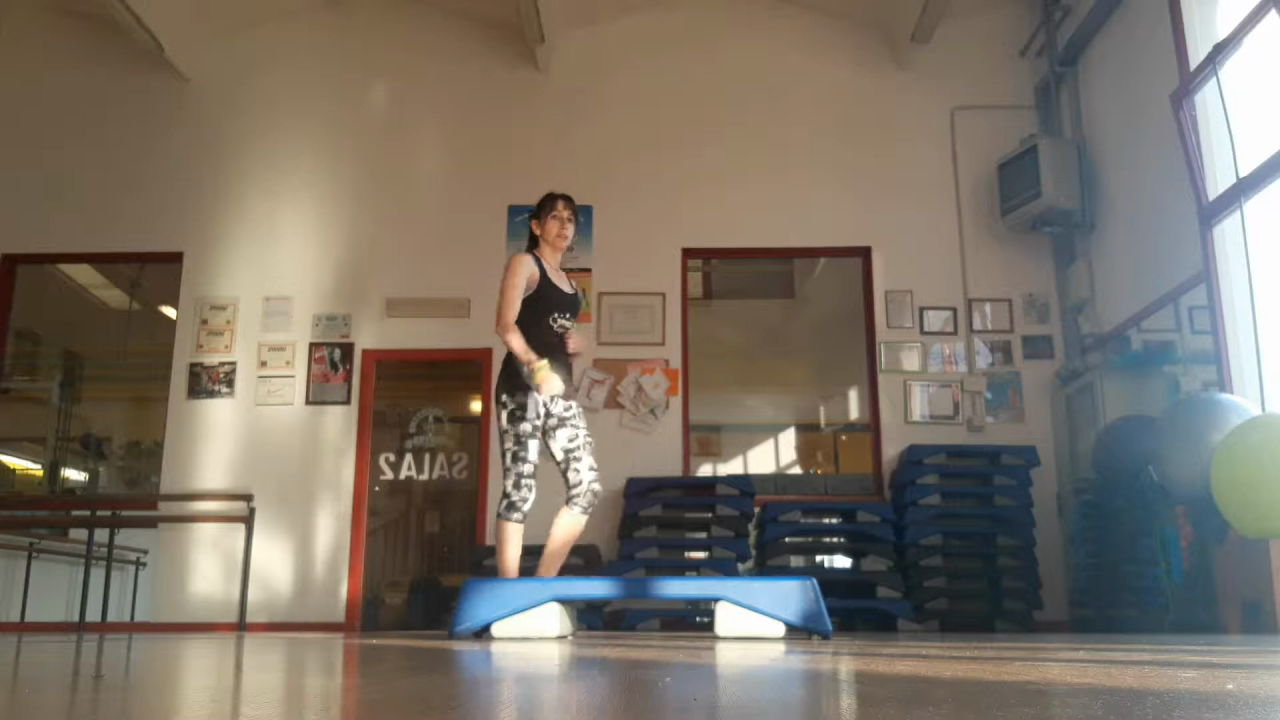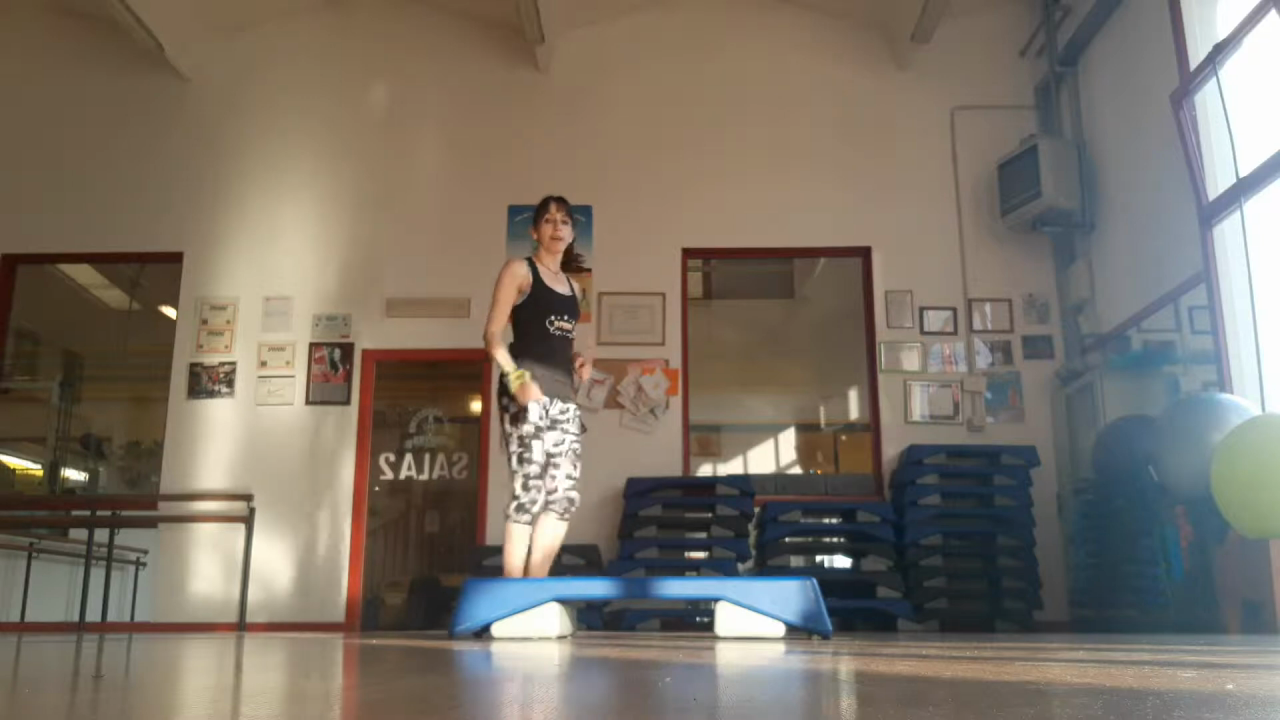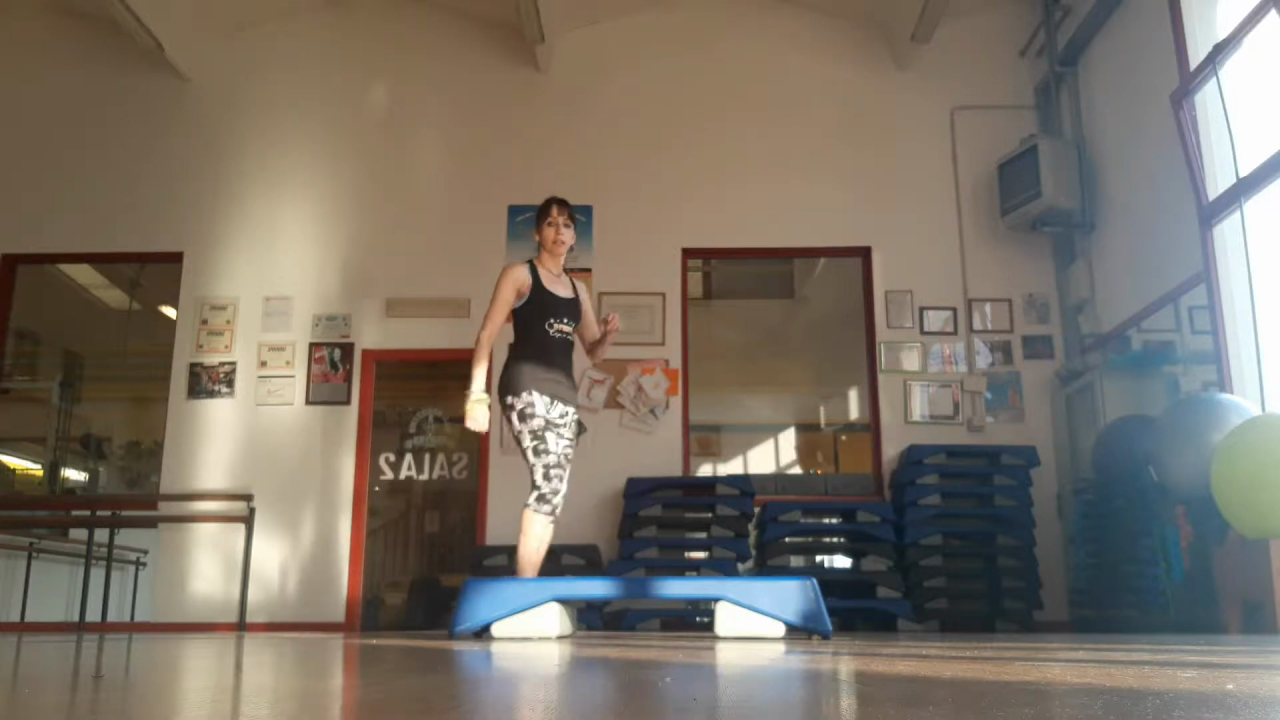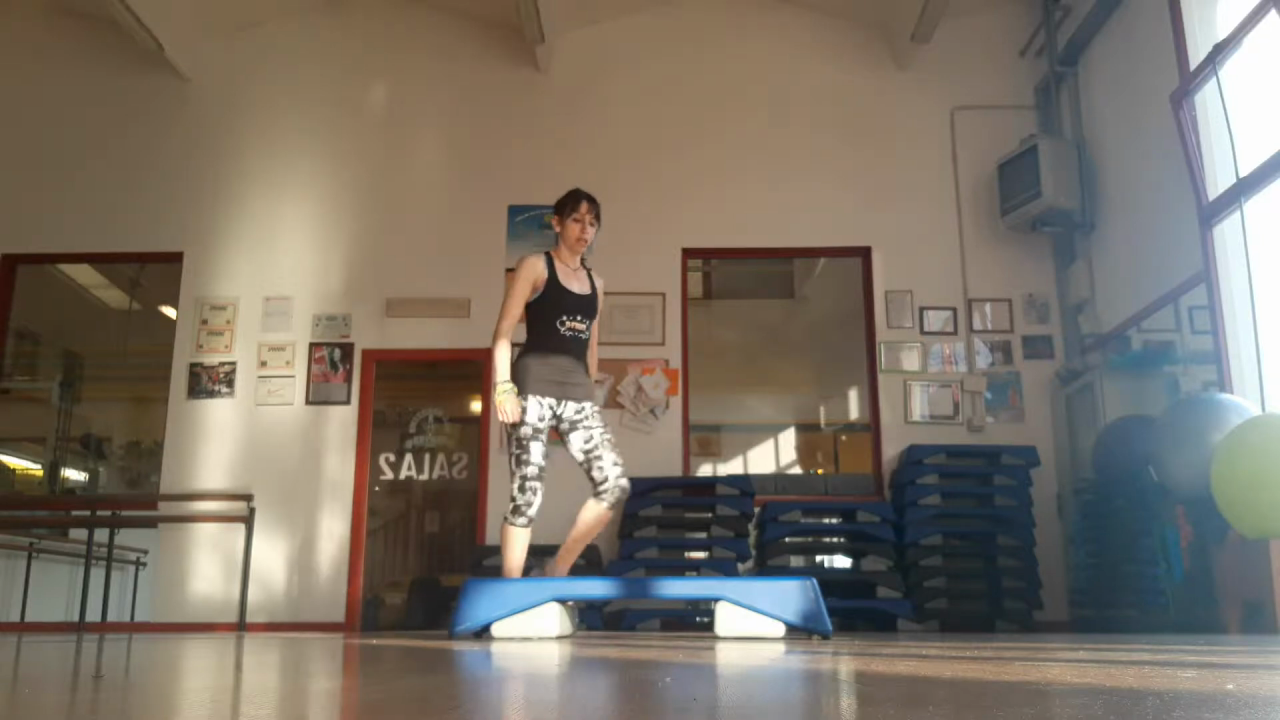
dt=0.5s
person 1, frame 1
left shoulder: (569, 283)
right shoulder: (524, 264)
right elbow: (505, 323)
left wrist: (577, 343)
right wrist: (537, 366)
left hip: (559, 390)
right hip: (524, 385)
left knee: (586, 486)
right knee: (520, 488)
left ankle: (543, 583)
person 1, frame 2
left shoulder: (571, 286)
right shoulder: (519, 270)
right elbow: (493, 332)
left wrist: (583, 361)
right wrist: (517, 377)
left hip: (562, 393)
right hip: (523, 390)
left knee: (563, 494)
right knee: (528, 492)
person 1, frame 3
left shoulder: (578, 289)
right shoulder: (519, 275)
left elbow: (595, 350)
right elbow: (486, 335)
left wrist: (608, 331)
right wrist: (477, 393)
left hip: (564, 394)
right hip: (524, 386)
left knee: (549, 489)
right knee: (550, 481)
person 1, frame 4
left shoulder: (594, 282)
right shoulder: (535, 266)
right elbow: (503, 332)
left wrist: (588, 393)
right wrist: (503, 385)
left hip: (578, 394)
right hip: (534, 388)
left knee: (614, 484)
right knee: (528, 493)
left ankle: (555, 573)
